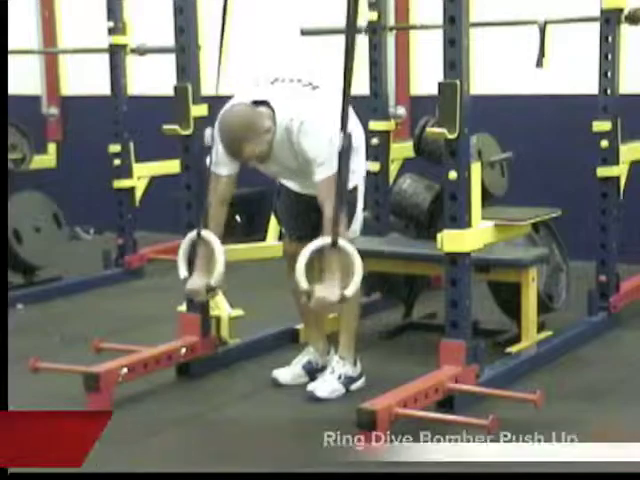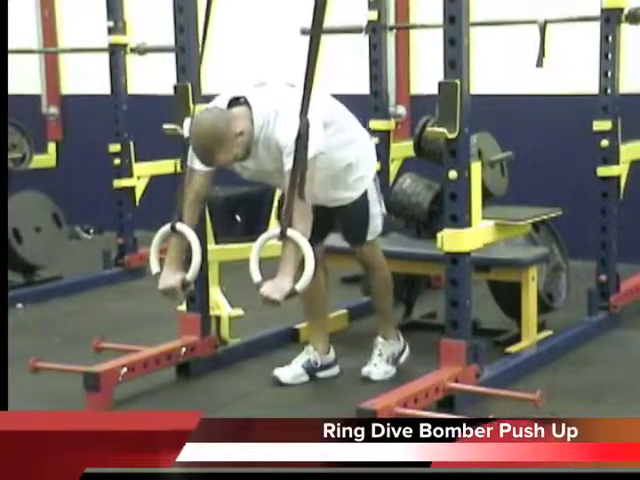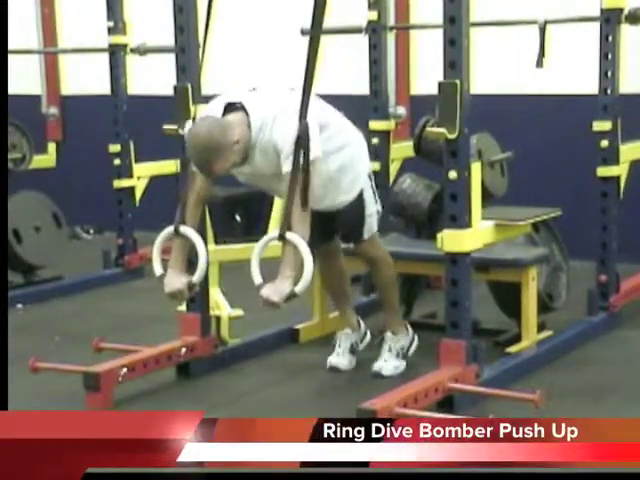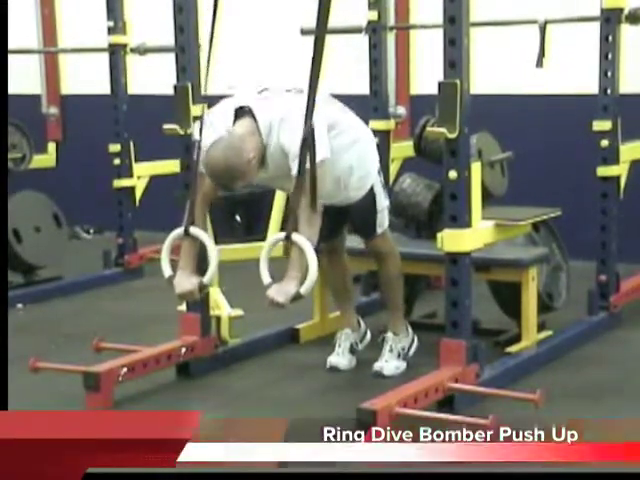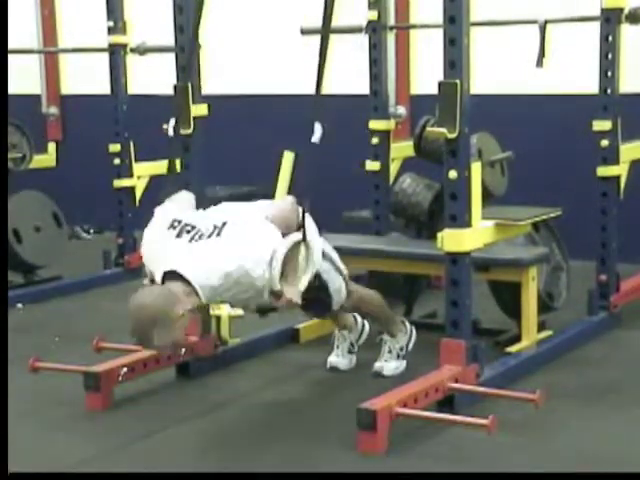
dt=1s
person 1, frame 1
left shoulder: (311, 124)
right shoulder: (229, 127)
left elbow: (330, 205)
right elbow: (218, 199)
left wrist: (331, 280)
right wrist: (202, 270)
left hip: (340, 166)
right hip: (294, 177)
left knee: (340, 256)
right knee: (295, 254)
left ankle: (347, 362)
right ankle: (318, 352)
person 1, frame 2
left shoulder: (289, 122)
right shoulder: (211, 127)
left elbow: (300, 201)
right elbow: (192, 196)
left wrist: (284, 277)
right wrist: (173, 266)
left hip: (348, 169)
right hip: (302, 181)
left knee: (366, 253)
right knee: (306, 256)
left ankle: (390, 340)
right ankle: (318, 353)
person 1, frame 3
left shoulder: (286, 125)
right shoulder: (206, 130)
left elbow: (300, 202)
right elbow: (193, 198)
left wrist: (285, 278)
right wrist: (176, 268)
left hip: (343, 168)
right hip: (303, 182)
left knee: (367, 249)
right knee: (324, 252)
left ankle: (399, 334)
right ankle: (352, 328)
person 1, frame 4
left shoulder: (293, 127)
right shoulder: (215, 129)
left elbow: (310, 207)
right elbow: (200, 198)
left wrist: (292, 280)
right wrist: (185, 269)
left hip: (352, 161)
right hip: (316, 176)
left knee: (378, 245)
right knee: (329, 247)
left ankle: (400, 333)
right ankle: (352, 329)
person 1, frame 5
left shoulder: (230, 269)
right shoulder: (152, 248)
left elbow: (288, 207)
right elbow: (184, 198)
left wrist: (292, 281)
left hip: (287, 245)
left knee: (343, 296)
left ankle: (398, 333)
right ankle: (349, 329)
